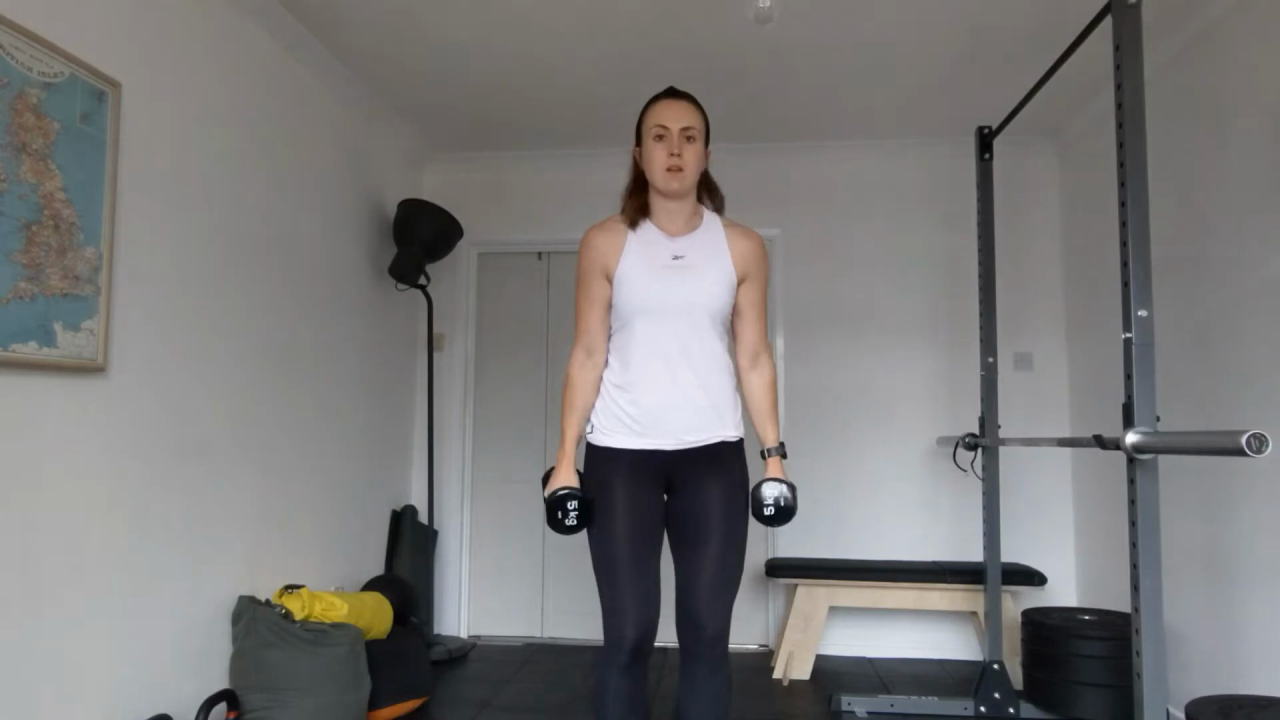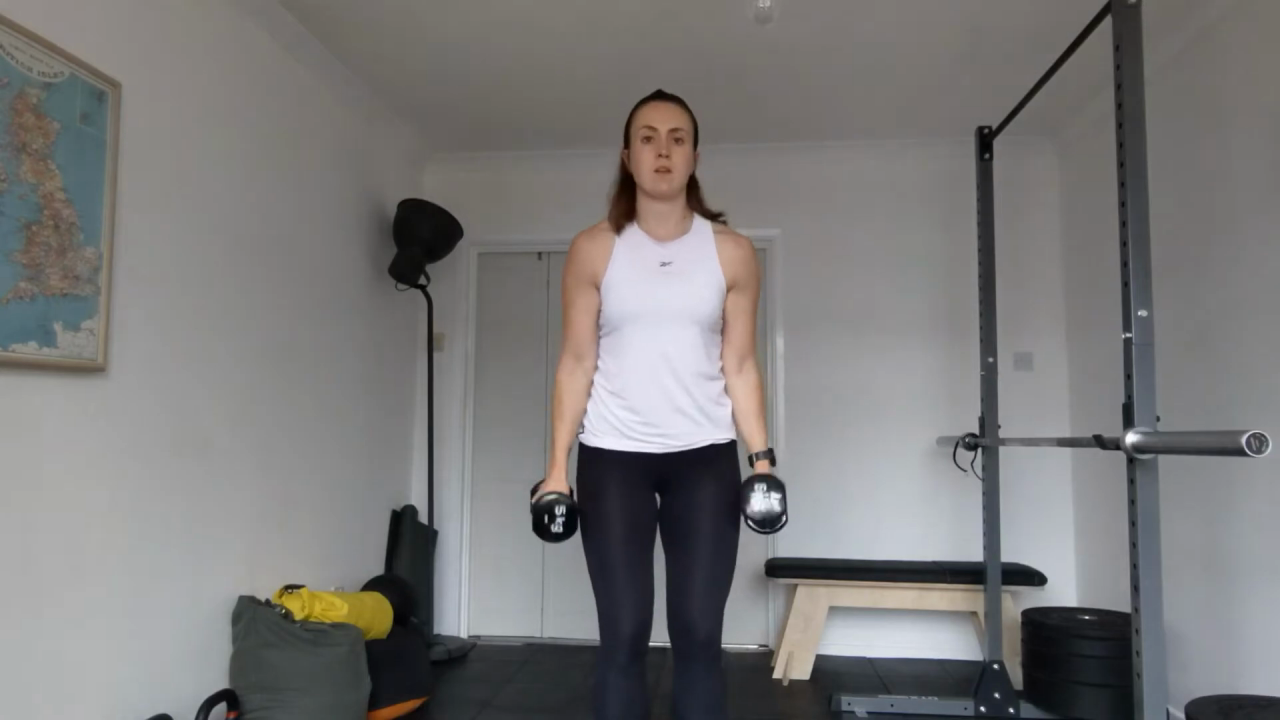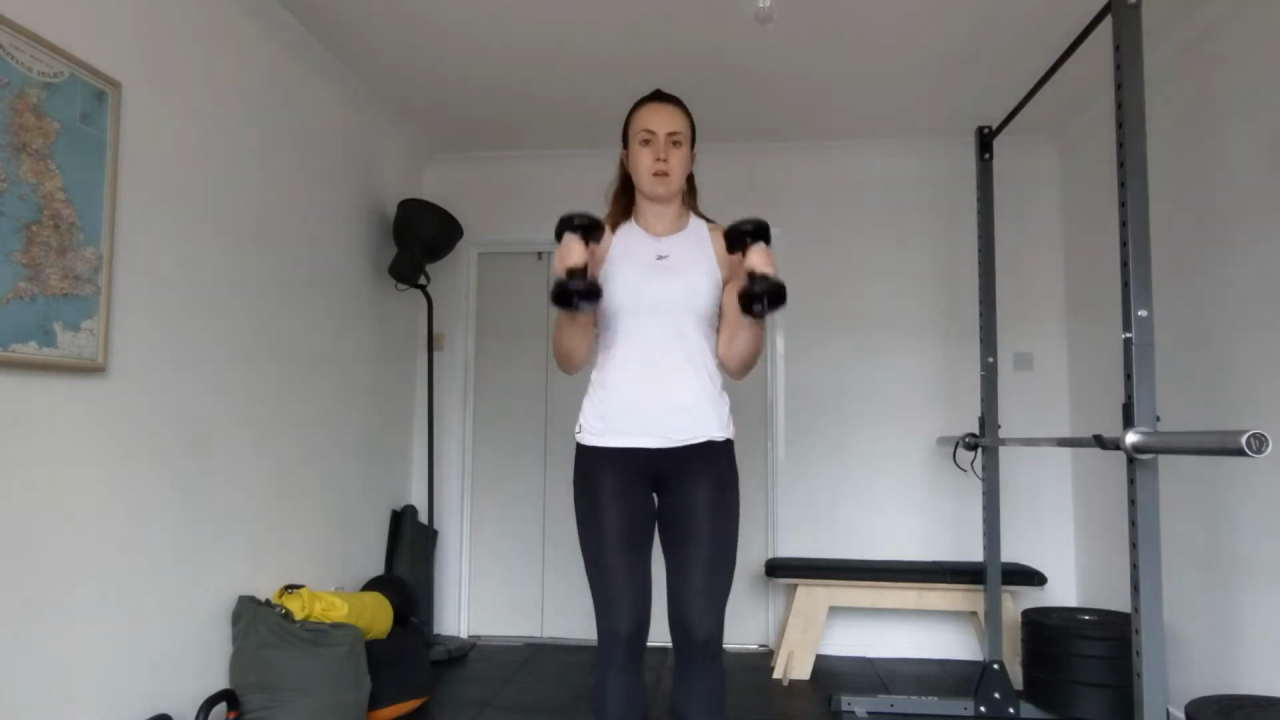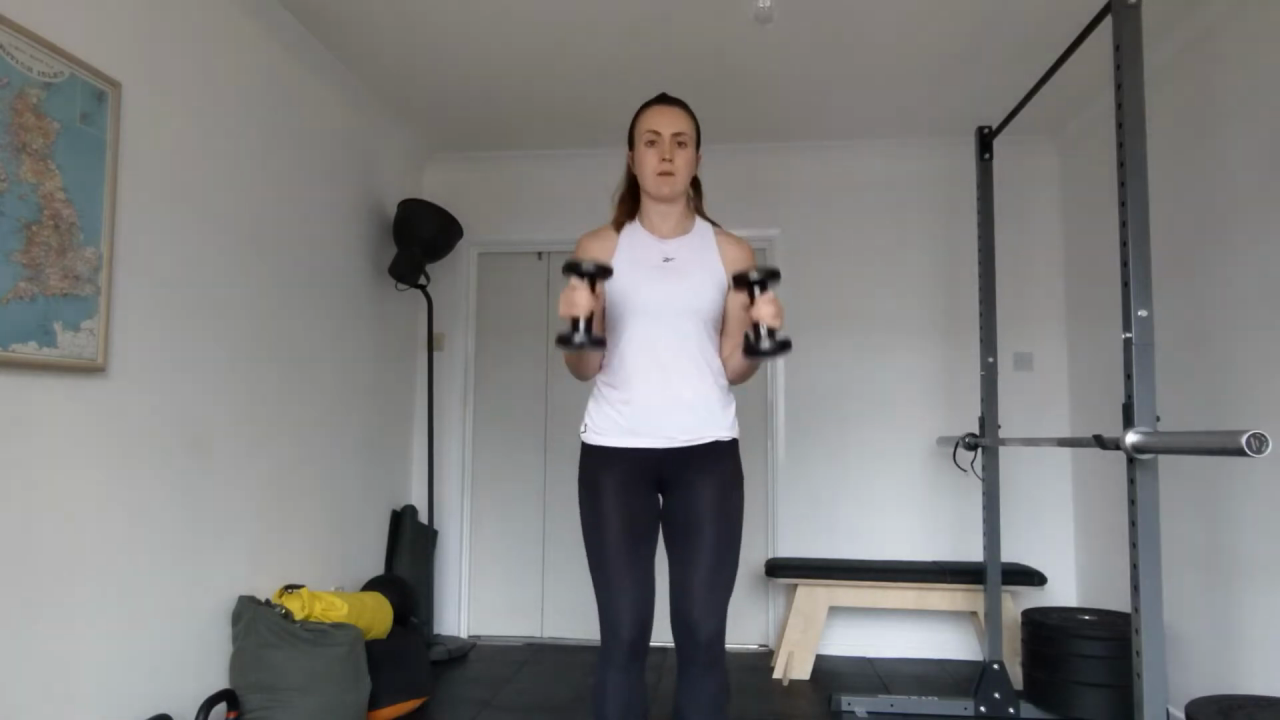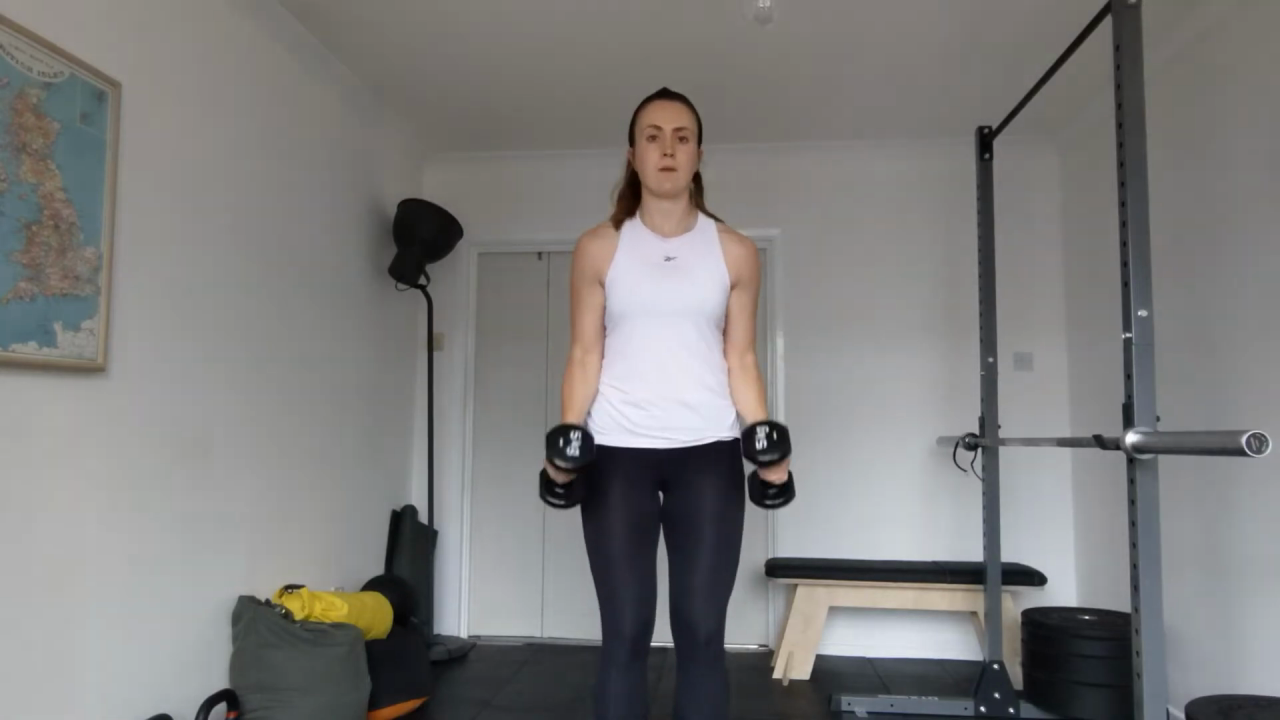
dt=0.4s
person 1, frame 1
left shoulder: (741, 246)
right shoulder: (605, 243)
left elbow: (753, 358)
right elbow: (586, 355)
left wrist: (774, 452)
right wrist: (565, 457)
left hip: (713, 456)
right hip: (621, 454)
left knee: (706, 633)
right knee: (628, 633)
person 1, frame 2
left shoulder: (731, 251)
right shoulder: (593, 249)
left elbow: (740, 365)
right elbow: (575, 363)
left wrist: (761, 458)
right wrist: (557, 465)
left hip: (704, 458)
right hip: (613, 458)
left knee: (698, 633)
right knee: (623, 635)
person 1, frame 3
left shoulder: (725, 247)
right shoulder: (594, 244)
left elbow: (735, 360)
right elbow: (572, 356)
left hip: (702, 452)
right hip: (610, 453)
left knee: (700, 632)
right knee: (621, 633)
person 1, frame 4
left shoulder: (730, 250)
right shoulder: (600, 246)
left elbow: (733, 368)
right elbow: (585, 368)
left wrist: (758, 331)
right wrist: (577, 325)
left hip: (706, 454)
right hip: (615, 454)
left knee: (703, 633)
right knee: (623, 634)
person 1, frame 5
left shoulder: (734, 251)
right shoulder: (598, 248)
left elbow: (740, 358)
right elbow: (585, 355)
right wrist: (567, 435)
left hip: (708, 455)
right hip: (617, 454)
left knee: (702, 632)
right knee: (625, 632)
